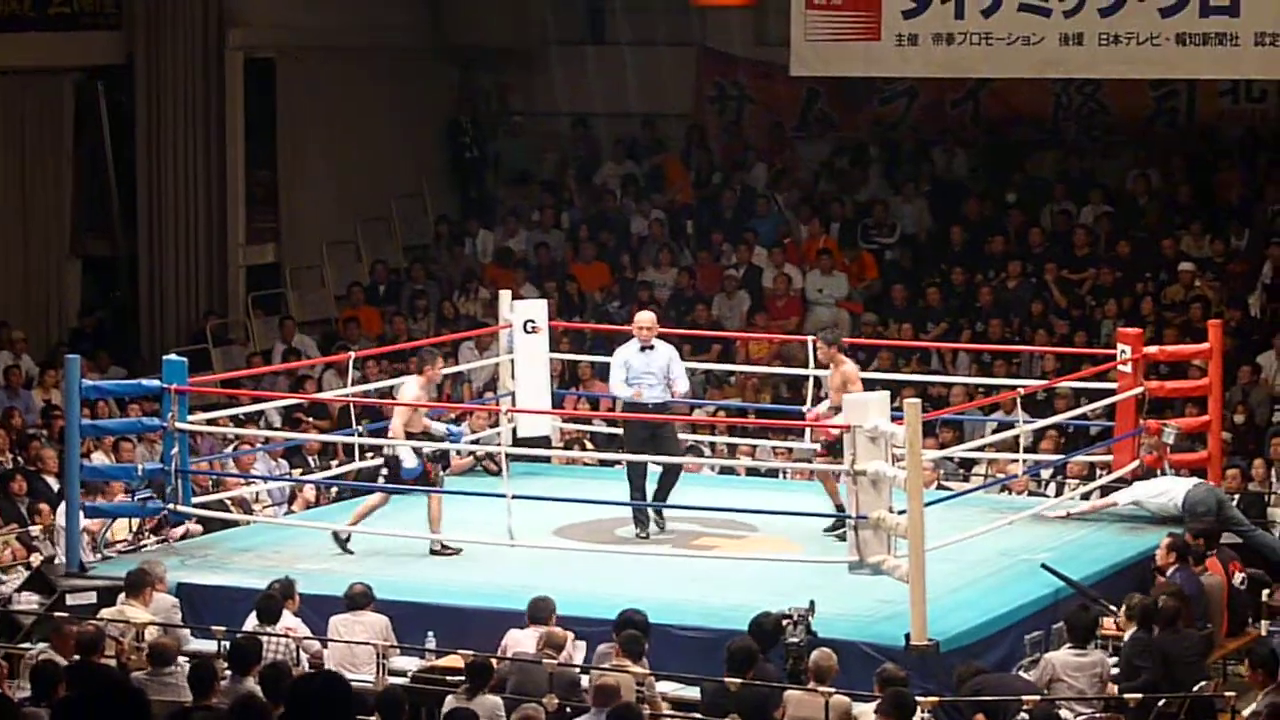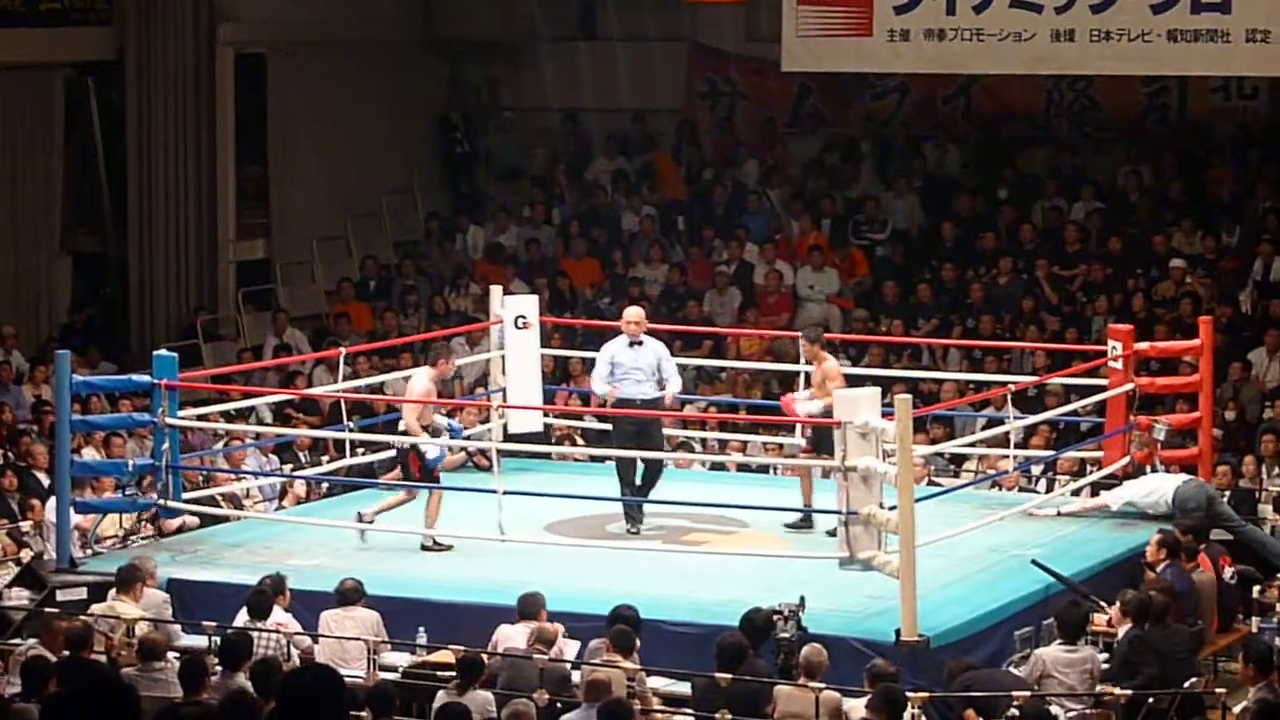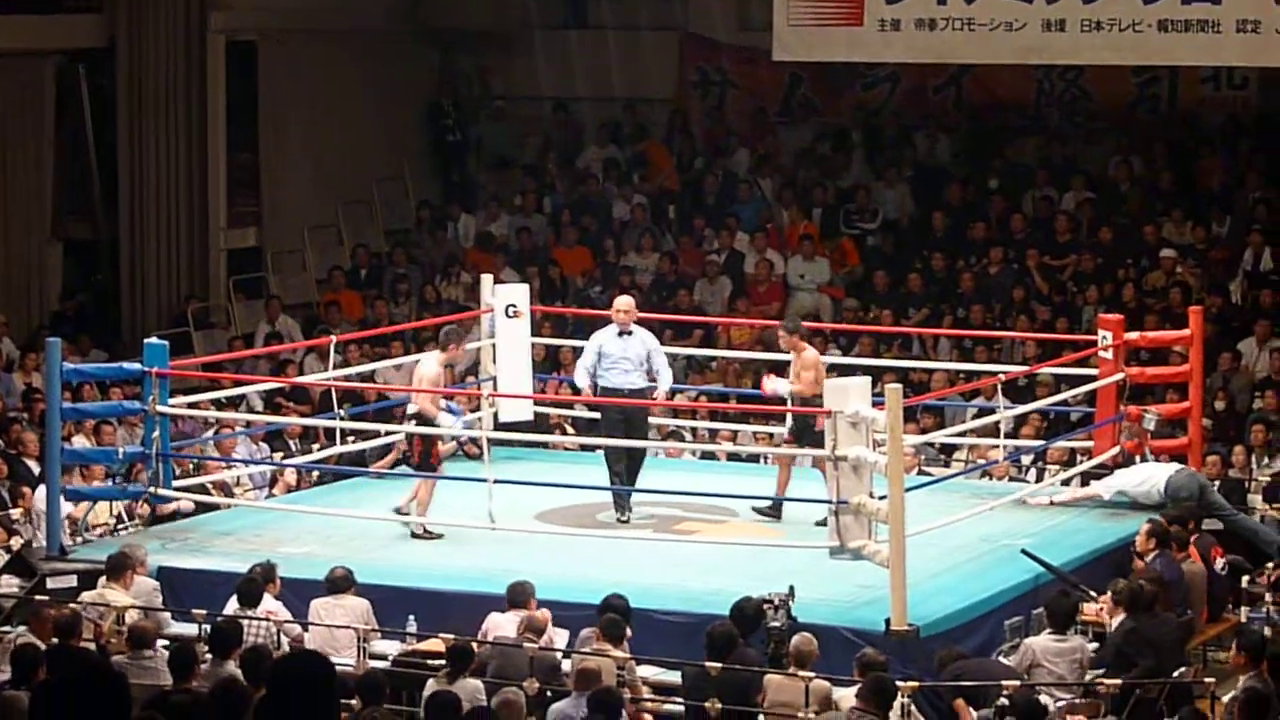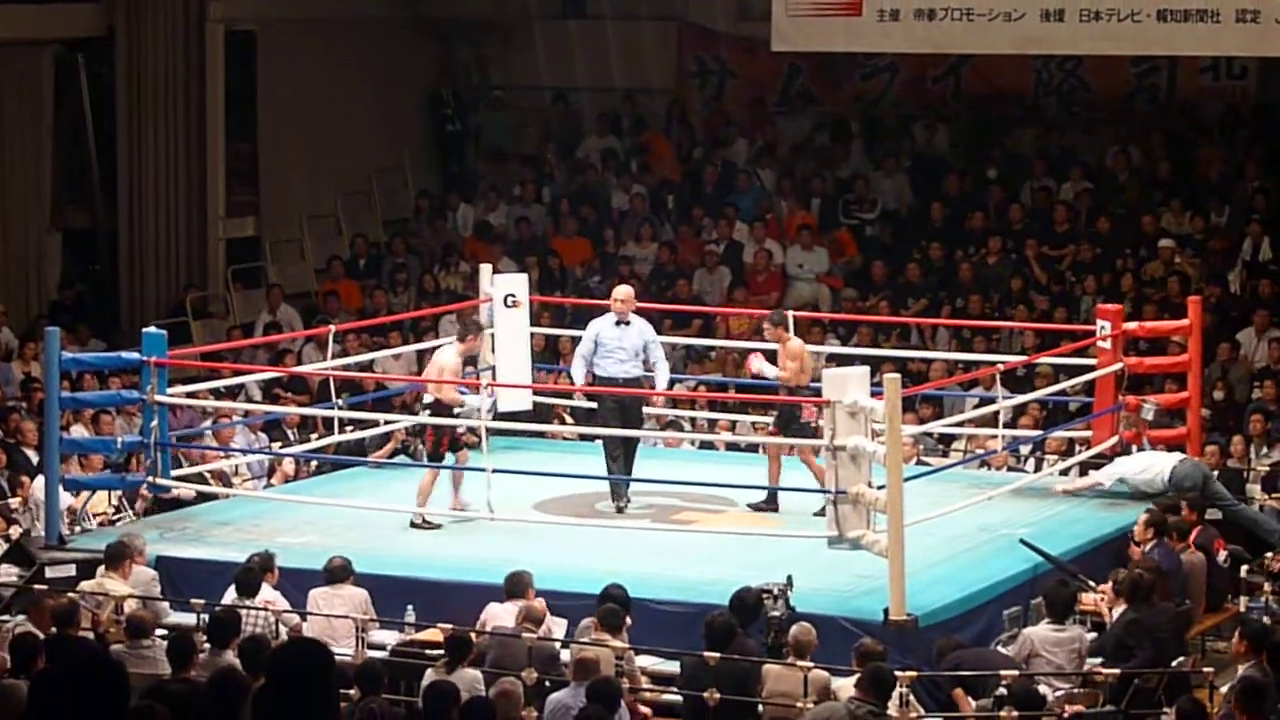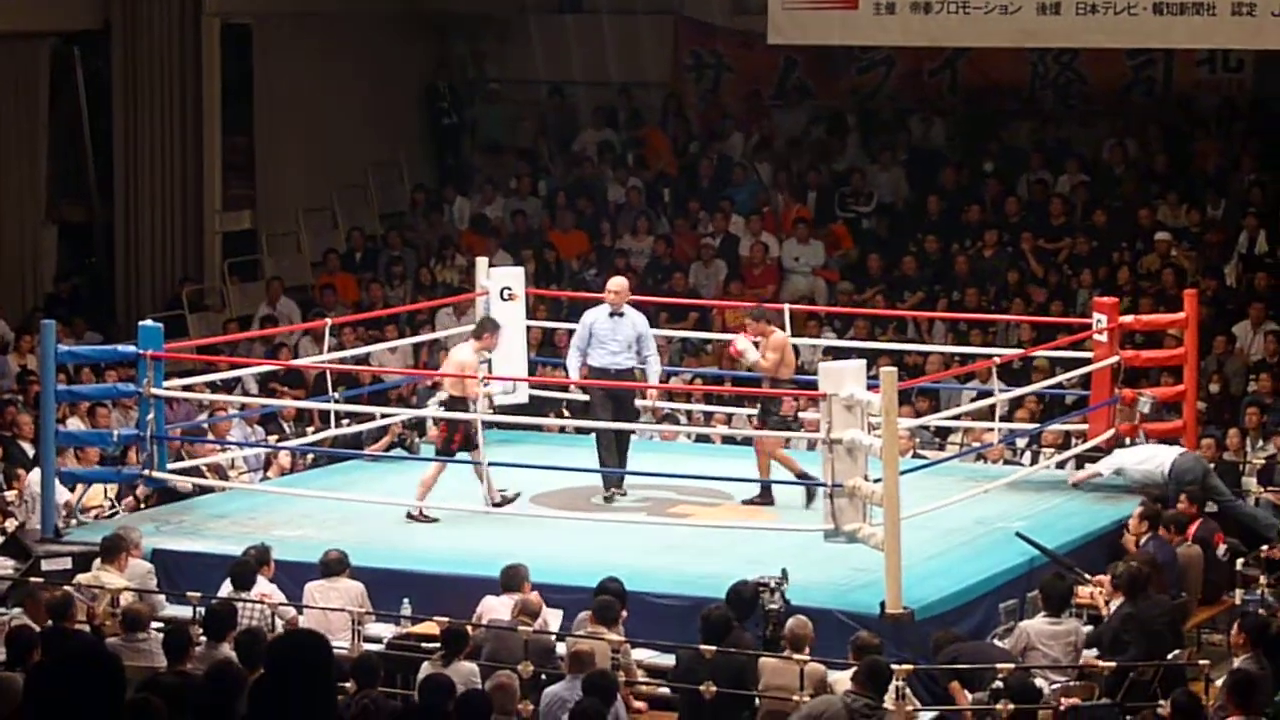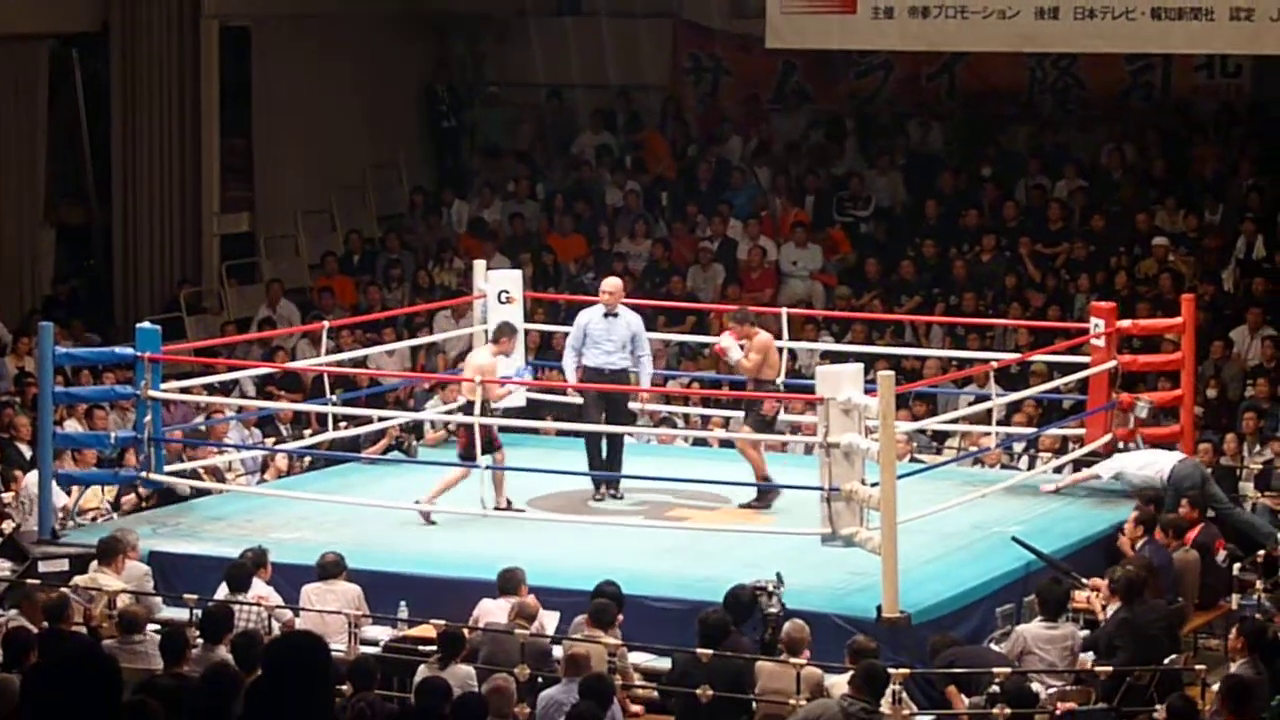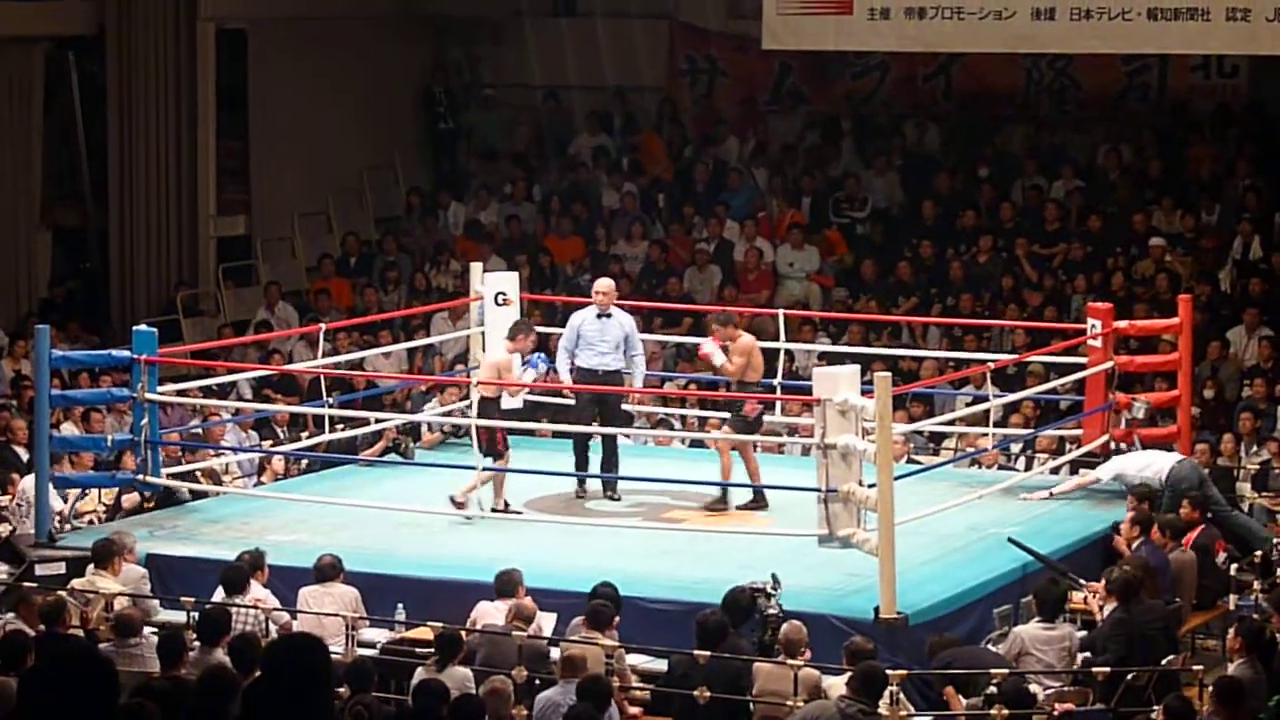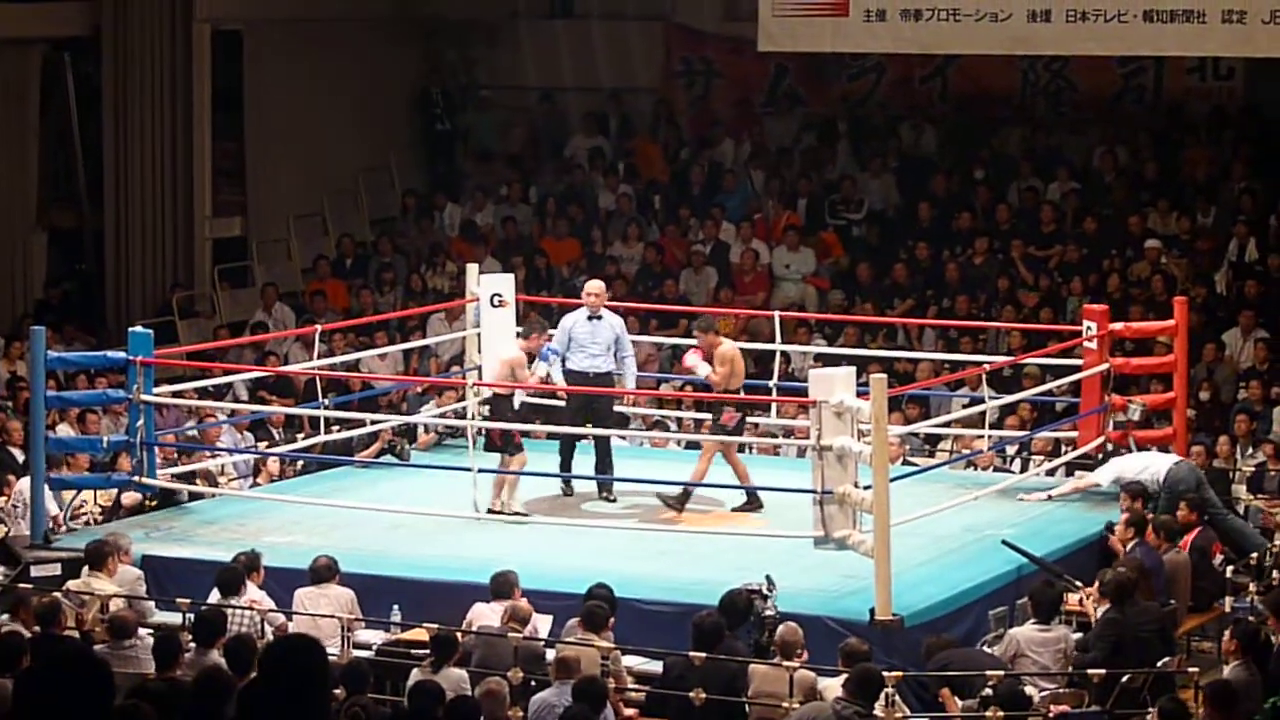
dt=0.1s
person 1, frame 1
left shoulder: (1134, 491)
right shoulder: (1152, 483)
left elbow: (1096, 505)
left wrist: (1065, 513)
left hip: (1196, 500)
right hip: (1209, 490)
right knee: (1249, 531)
person 1, frame 2
left shoulder: (1124, 491)
right shoulder: (1144, 481)
left elbow: (1087, 506)
left wrist: (1055, 511)
left hip: (1185, 497)
right hip: (1198, 486)
right knee: (1241, 527)
person 1, frame 3
left shoulder: (1116, 480)
right shoulder: (1130, 471)
left elbow: (1079, 494)
left wrist: (1048, 500)
left hip: (1177, 485)
right hip: (1192, 475)
right knee: (1234, 516)
person 1, frame 4
left shoulder: (1117, 467)
right shoulder: (1135, 459)
left elbow: (1080, 484)
left wrist: (1061, 488)
left hip: (1181, 477)
right hip: (1193, 465)
right knee: (1234, 508)
person 1, frame 5
left shoulder: (1116, 458)
right shoulder: (1134, 450)
left elbow: (1082, 475)
left wrist: (1070, 481)
left hip: (1182, 470)
right hip: (1193, 460)
right knee: (1230, 503)
person 1, frame 6
left shoulder: (1116, 462)
right shoulder: (1129, 457)
left elbow: (1082, 476)
left wrist: (1056, 486)
left hip: (1179, 474)
right hip: (1191, 465)
right knee: (1228, 510)
person 1, frame 7
left shoulder: (1113, 465)
right shoulder: (1128, 458)
left elbow: (1080, 481)
left wrist: (1047, 493)
left hip: (1178, 476)
right hip: (1190, 466)
right knee: (1224, 511)
right ankle: (1269, 545)
person 1, frame 8
left shoulder: (1113, 467)
right shoulder: (1127, 460)
left elbow: (1079, 485)
left wrist: (1046, 495)
left hip: (1175, 478)
right hip: (1187, 468)
right knee: (1220, 515)
right ankle: (1262, 549)
person 2, frame 1
left shoulder: (667, 351)
right shoulder: (623, 353)
left elbow: (681, 378)
right elbow: (616, 384)
left wrist: (679, 388)
right wrist: (630, 393)
left hip: (661, 411)
right hip: (635, 412)
left knee: (674, 464)
right knee: (636, 470)
left ankle: (657, 506)
right ankle: (641, 523)
person 2, frame 2
left shoulder: (657, 348)
right shoulder: (610, 349)
left elbow: (673, 377)
right elbow: (597, 380)
left wrist: (671, 391)
right wrist: (606, 391)
left hip: (651, 408)
right hip: (623, 408)
left knee: (656, 462)
right knee: (626, 466)
left ankle: (638, 501)
right ankle: (632, 518)
person 2, frame 3
left shoulder: (647, 338)
right shoulder: (599, 338)
left elbow: (662, 368)
right elbow: (583, 369)
left wrist: (662, 389)
right wrist: (585, 386)
left hip: (638, 397)
right hip: (611, 398)
left knee: (637, 453)
right knee: (615, 454)
left ankle: (625, 499)
right ankle: (622, 507)
person 2, frame 4
left shoulder: (644, 328)
right shoulder: (597, 326)
left elbow: (659, 360)
right elbow: (581, 356)
left wrist: (661, 386)
right wrist: (580, 380)
left hip: (633, 386)
right hip: (606, 386)
left knee: (631, 441)
right knee: (612, 442)
left ankle: (623, 488)
right ankle: (618, 494)
person 2, frame 5
left shoulder: (638, 320)
right shoulder: (591, 316)
left elbow: (650, 354)
right elbow: (576, 349)
left wrist: (653, 383)
right wrist: (574, 375)
left hip: (625, 377)
right hip: (598, 376)
left knee: (623, 430)
right knee: (604, 428)
left ankle: (618, 480)
right ankle: (610, 482)
person 2, frame 6
left shoulder: (633, 320)
right shoulder: (586, 317)
left elbow: (643, 354)
right elbow: (572, 349)
left wrist: (644, 385)
right wrist: (571, 378)
left hip: (619, 378)
right hip: (593, 376)
left knee: (617, 432)
right knee: (593, 428)
left ankle: (613, 483)
right ankle: (599, 482)
person 2, frame 7
left shoulder: (626, 320)
right shoulder: (579, 318)
left elbow: (636, 354)
right elbow: (565, 350)
left wrist: (637, 384)
right wrist: (565, 378)
left hip: (612, 378)
right hip: (585, 377)
left knee: (611, 433)
right knee: (582, 429)
left ankle: (610, 485)
right ankle: (581, 480)
person 2, frame 8
left shoulder: (616, 322)
right shoulder: (570, 321)
left elbow: (626, 355)
right elbow: (556, 353)
left wrist: (630, 385)
right wrist: (559, 380)
left hip: (603, 381)
right hip: (576, 380)
left knee: (603, 435)
right knee: (571, 432)
left ankle: (605, 486)
right ankle: (566, 480)
person 3, frame 1
left shoulder: (414, 385)
right shoulder: (414, 393)
right elbow: (397, 426)
left wrist: (445, 429)
right wrist: (408, 456)
left hip: (402, 447)
right hip: (404, 447)
left knee: (383, 495)
right knee: (435, 493)
left ankle: (344, 531)
right ankle: (436, 545)
person 3, frame 2
left shoulder: (423, 377)
right shoulder: (424, 385)
right elbow: (410, 420)
left wrist: (445, 423)
right wrist: (429, 446)
left hip: (413, 440)
right hip: (414, 440)
left knee: (410, 493)
right knee: (436, 490)
left ankle: (368, 515)
right ankle: (428, 540)
person 3, frame 3
left shoulder: (429, 360)
right shoulder: (434, 370)
right elbow: (424, 406)
left wrist: (444, 404)
right wrist: (449, 421)
left hip: (422, 422)
right hip: (422, 423)
left knee: (431, 472)
right knee: (428, 476)
left ankle: (405, 506)
right ankle: (418, 528)
person 3, frame 4
left shoulder: (445, 351)
right shoulder: (453, 360)
left elbow: (425, 377)
right elbow: (447, 396)
right wrist: (478, 402)
left hip: (438, 410)
right hip: (438, 412)
left knee: (462, 455)
right knee: (434, 467)
left ankle: (457, 503)
right ankle: (418, 517)
person 3, frame 5
left shoulder: (460, 349)
right shoulder: (469, 358)
left elbow: (442, 372)
right elbow: (472, 394)
left hip: (458, 407)
right hip: (455, 410)
left knee: (478, 453)
right knee: (441, 462)
left ankle: (493, 497)
right ankle: (415, 509)
person 3, frame 6
left shoulder: (479, 354)
right shoulder: (487, 362)
right elbow: (494, 396)
right wrist: (515, 384)
left hip: (476, 412)
right hip: (473, 413)
left knee: (499, 456)
right knee: (465, 468)
left ankle: (501, 503)
right ankle: (426, 503)
person 3, frame 7
left shoulder: (497, 351)
right shoulder: (505, 358)
right elbow: (513, 391)
left wrist: (526, 369)
right wrist: (532, 373)
left hip: (489, 407)
right hip: (487, 410)
left knee: (502, 458)
right knee: (500, 462)
left ankle: (499, 503)
right ankle: (461, 496)
person 3, frame 8
left shoulder: (510, 349)
right shoulder: (517, 355)
right elbow: (527, 386)
left wrist: (538, 364)
left hip: (500, 405)
right hip: (499, 407)
left knee: (508, 459)
right knee: (519, 458)
left ankle: (496, 504)
right ankle: (509, 505)
person 4, frame 1
left shoulder: (848, 369)
right shoulder: (832, 366)
left wrist: (836, 423)
right wrist: (820, 409)
right hip: (834, 425)
right knee: (821, 470)
right ankle: (841, 515)
person 4, frame 2
left shoulder: (830, 366)
right shoulder: (817, 363)
left elbow: (833, 399)
left wrist: (805, 408)
right wrist: (798, 398)
right hip: (819, 421)
right knee: (803, 467)
right ankle: (807, 517)
person 4, frame 3
left shoulder: (809, 356)
right shoulder: (797, 355)
left elbow: (807, 389)
left wrist: (777, 388)
right wrist: (776, 383)
left hip: (813, 414)
right hip: (801, 413)
left knee: (820, 464)
right knee: (784, 458)
right ankle: (776, 507)
person 4, frame 4
left shoulder: (794, 346)
right shoulder: (782, 346)
left elbow: (789, 378)
left wrist: (763, 367)
right wrist: (760, 367)
left hip: (801, 404)
right hip: (787, 403)
left knee: (806, 456)
right knee: (772, 450)
right ankle: (771, 500)
person 4, frame 5
left shoulder: (777, 339)
right shoulder: (767, 338)
left elbow: (767, 369)
right elbow: (760, 366)
left wrist: (750, 350)
right wrist: (743, 354)
left hip: (782, 397)
right hip: (770, 395)
left knee: (772, 449)
right knee: (759, 444)
left ankle: (809, 481)
right ankle: (765, 493)
person 4, frame 6
left shoulder: (762, 340)
right shoulder: (752, 340)
left elbow: (749, 370)
right elbow: (747, 368)
left wrist: (733, 348)
right wrist: (727, 353)
left hip: (765, 398)
right hip: (756, 395)
left knee: (743, 443)
right knee: (753, 447)
left ankle: (769, 486)
right ankle: (763, 493)
person 4, frame 7
left shoulder: (744, 342)
right shoulder: (737, 342)
left elbow: (733, 373)
right elbow: (731, 370)
left wrist: (715, 353)
right wrist: (713, 355)
left hip: (749, 400)
right hip: (743, 398)
left knee: (723, 444)
right knee: (745, 450)
left ankle: (723, 497)
right ankle: (759, 497)
person 4, frame 8
left shoulder: (725, 351)
right shoulder: (721, 348)
left elbow: (718, 383)
right elbow: (718, 378)
left wrist: (698, 365)
right wrist: (697, 366)
left hip: (729, 407)
right hip: (728, 405)
left knee: (706, 453)
right knee: (729, 454)
left ankle: (681, 499)
right ankle: (753, 499)
